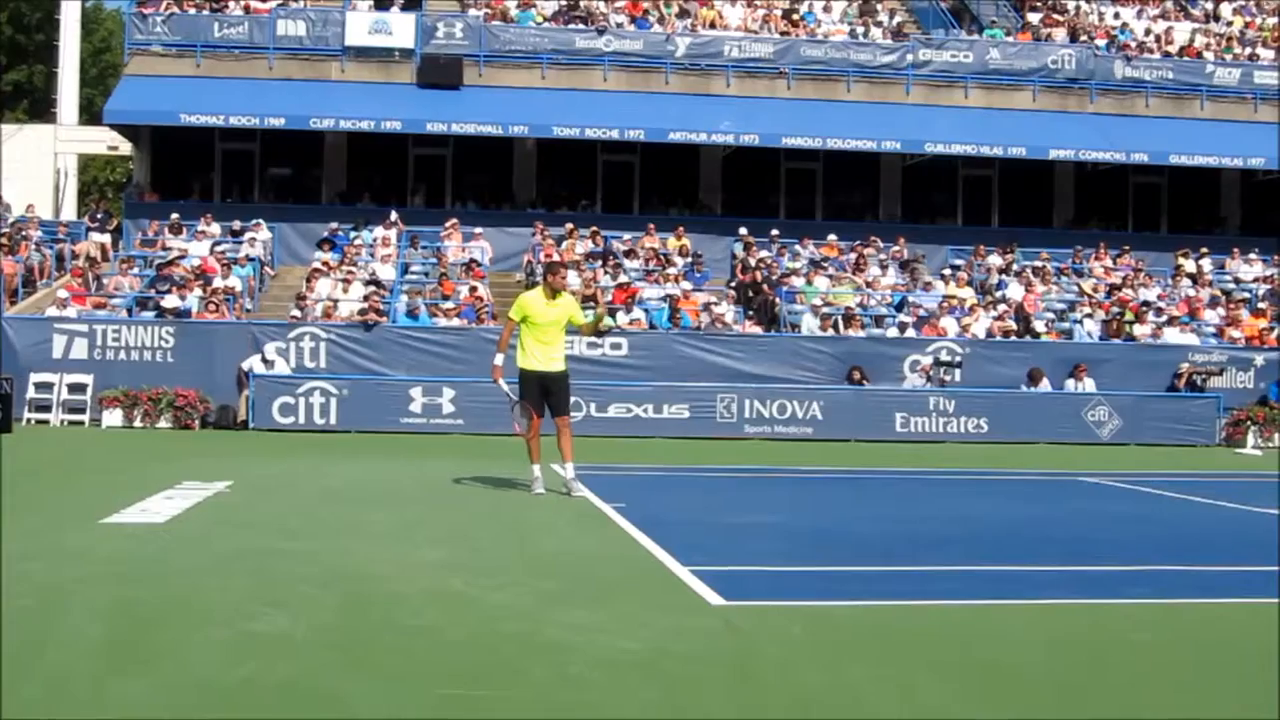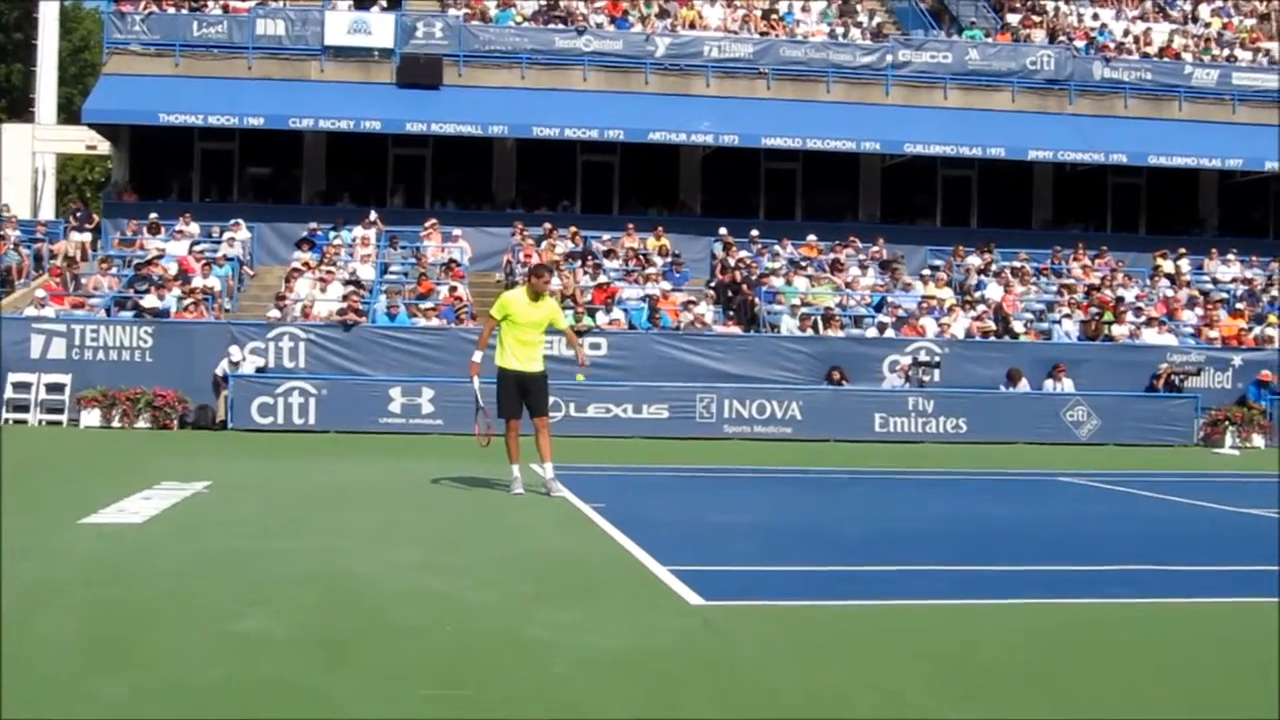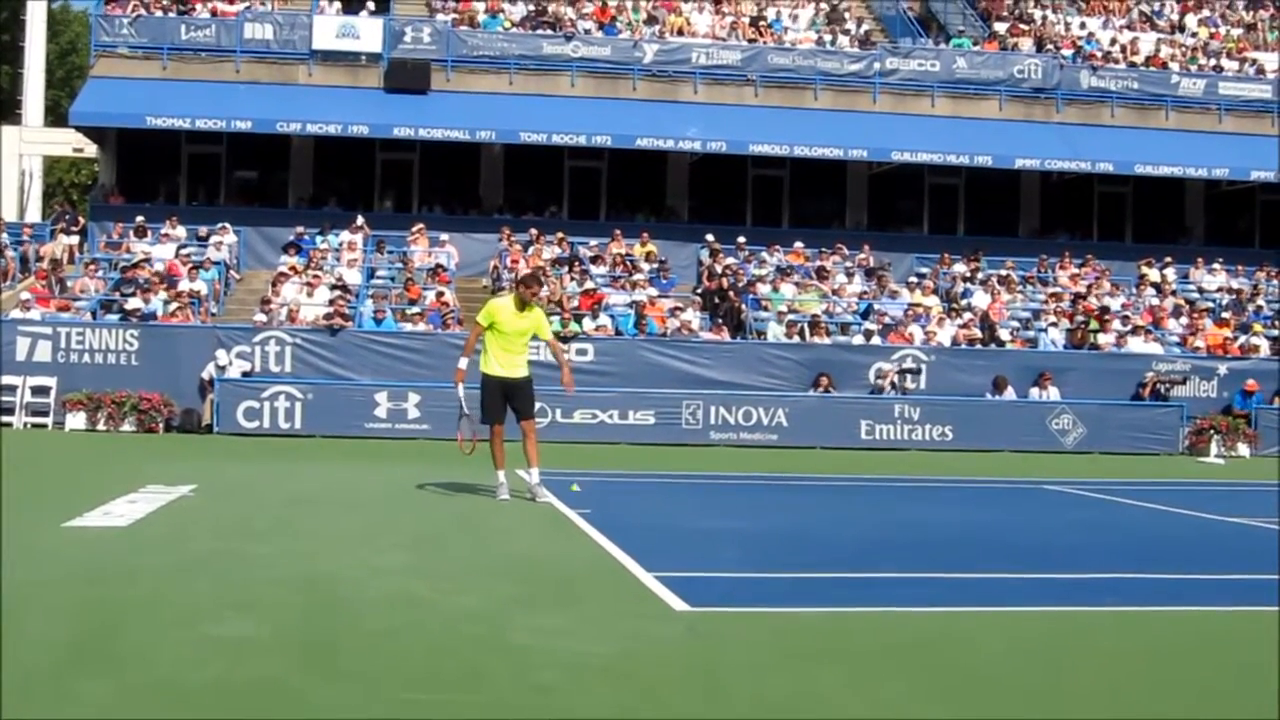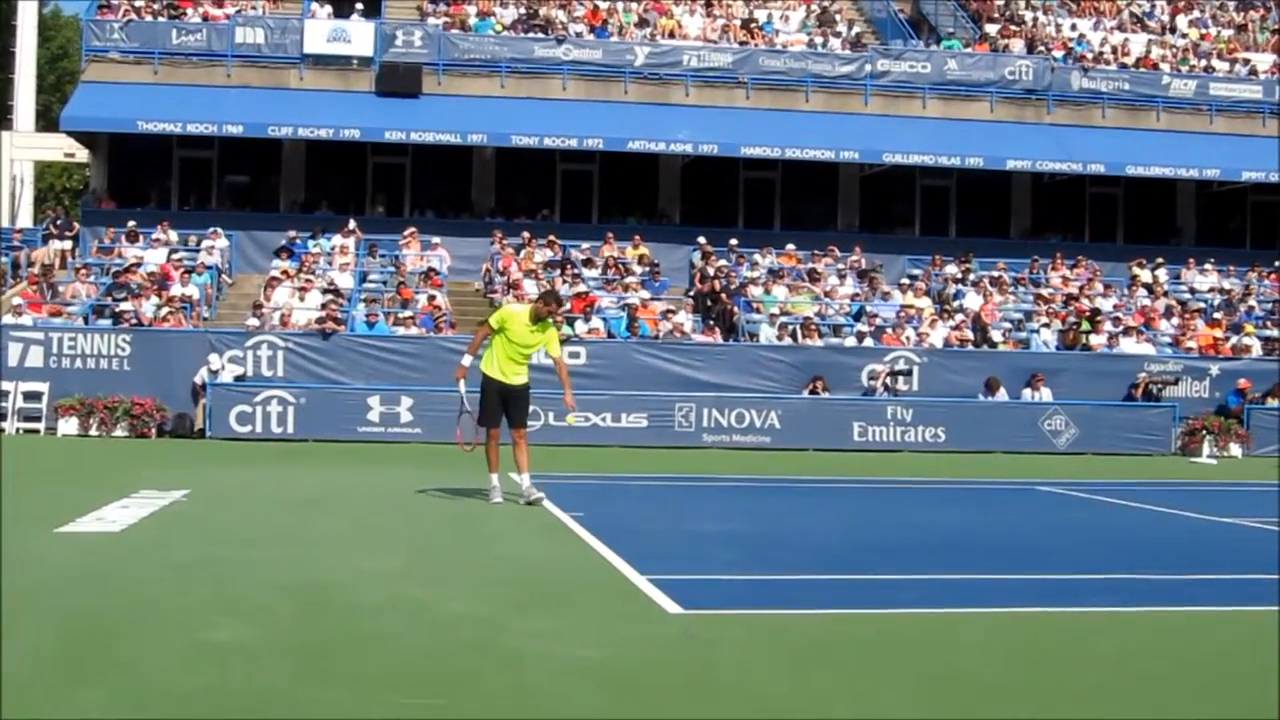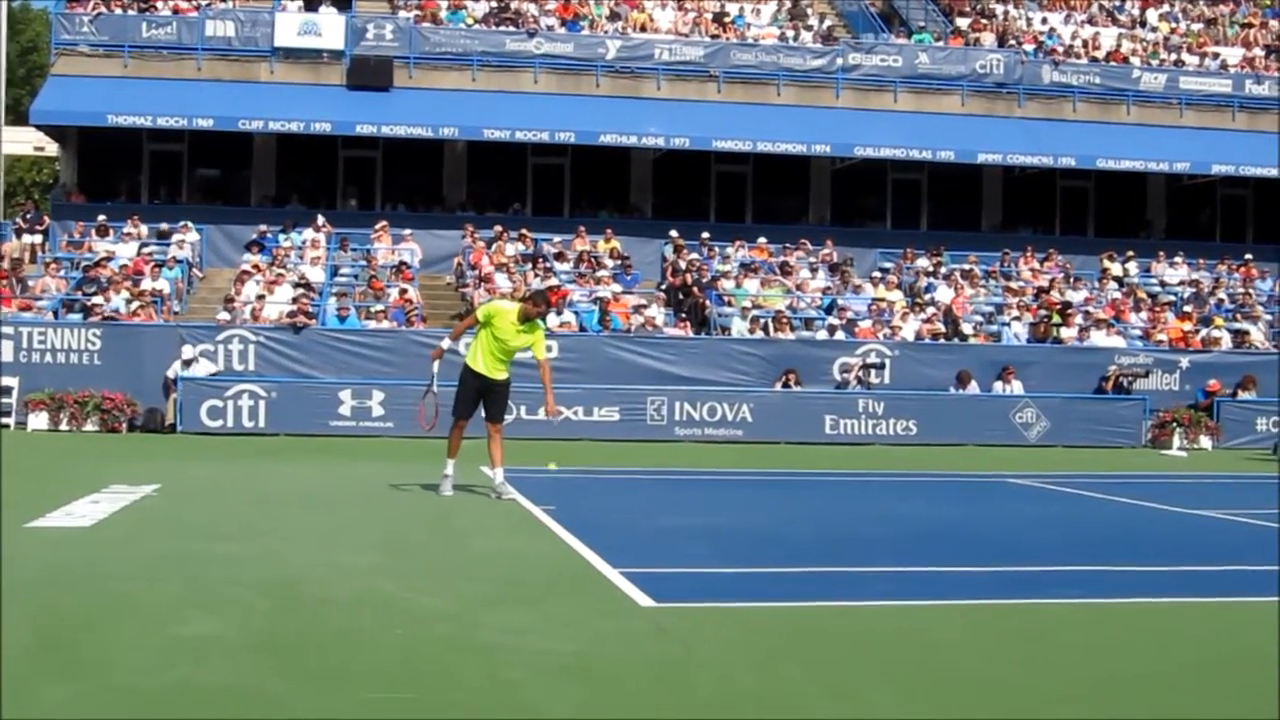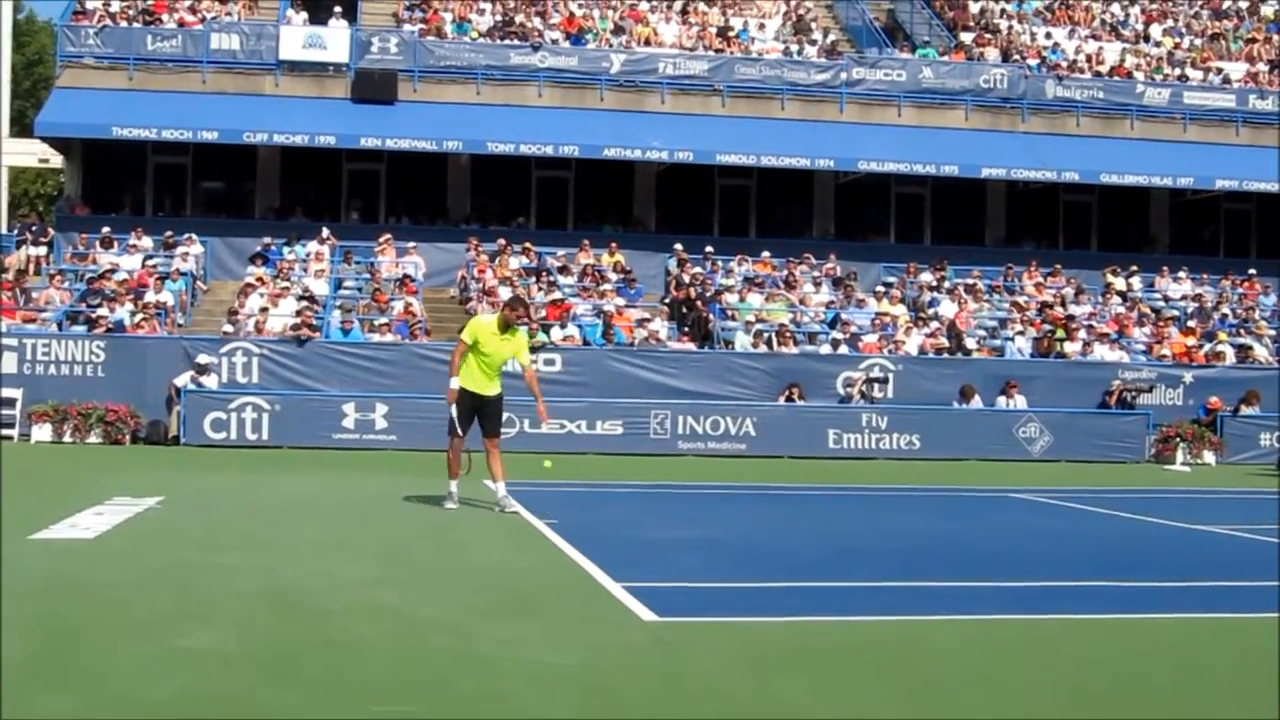
dt=0.7s
person 1, frame 1
left shoulder: (568, 301)
right shoulder: (526, 299)
left elbow: (585, 329)
right elbow: (507, 330)
left wrist: (598, 321)
right wrist: (498, 362)
left hip: (557, 371)
right hip: (530, 371)
left knee: (563, 423)
right knee: (533, 424)
left ankle: (570, 476)
right ankle: (536, 475)
person 1, frame 2
left shoulder: (551, 305)
right shoulder: (509, 298)
left elbow: (567, 331)
right elbow: (488, 328)
left wrist: (579, 350)
right wrist: (476, 359)
left hip: (536, 371)
right hip: (509, 371)
left knee: (542, 423)
right knee: (512, 425)
left ankle: (549, 477)
right ankle: (516, 476)
person 1, frame 3
left shoulder: (537, 314)
right shoulder: (496, 306)
left elbow: (552, 342)
right elbow: (474, 334)
left wrist: (564, 367)
right wrist: (462, 366)
left hip: (520, 377)
right hip: (494, 376)
left knee: (529, 428)
right knee: (497, 430)
left ankle: (535, 482)
right ankle: (501, 481)
person 1, frame 4
left shoulder: (549, 330)
right shoulder: (509, 312)
left elbow: (558, 360)
right elbow: (482, 334)
left wrist: (567, 391)
right wrist: (464, 364)
left hip: (519, 383)
right hip: (493, 379)
left knee: (520, 435)
right knee: (493, 433)
left ankle: (526, 487)
right ankle: (494, 484)
person 1, frame 5
left shoulder: (536, 331)
right shoulder: (498, 308)
left elbow: (543, 364)
right elbow: (466, 324)
left wrist: (549, 397)
right wrist: (443, 346)
left hip: (499, 379)
right hip: (473, 372)
left knee: (495, 429)
right knee: (459, 423)
left ankle: (499, 481)
right ankle: (448, 473)
person 1, frame 6
left shoulder: (519, 338)
right shoulder: (479, 323)
left elbow: (528, 371)
right elbow: (458, 353)
left wrist: (539, 402)
right wrist: (453, 384)
left hip: (492, 394)
right hip: (466, 390)
left knee: (493, 444)
right knee: (457, 441)
left ankle: (502, 495)
right ankle: (452, 491)
